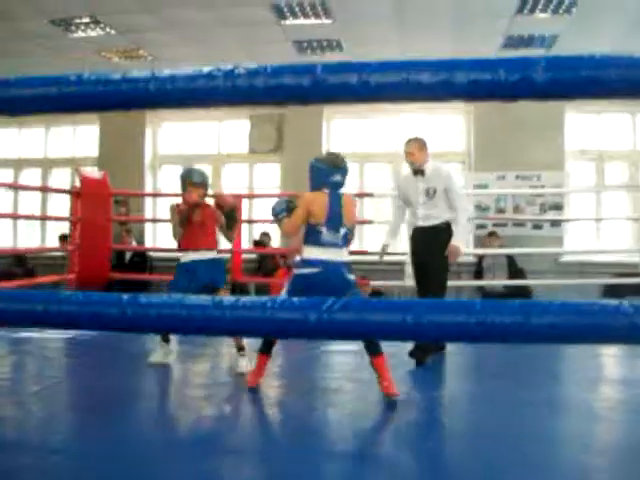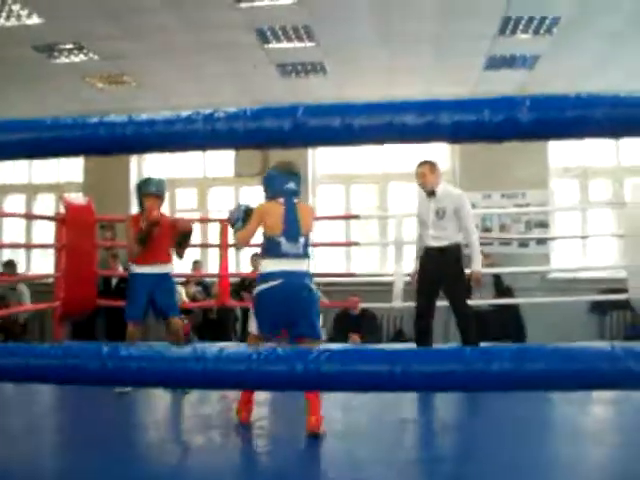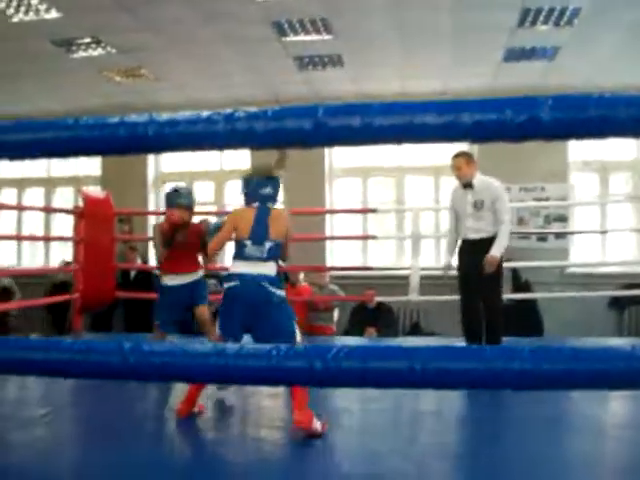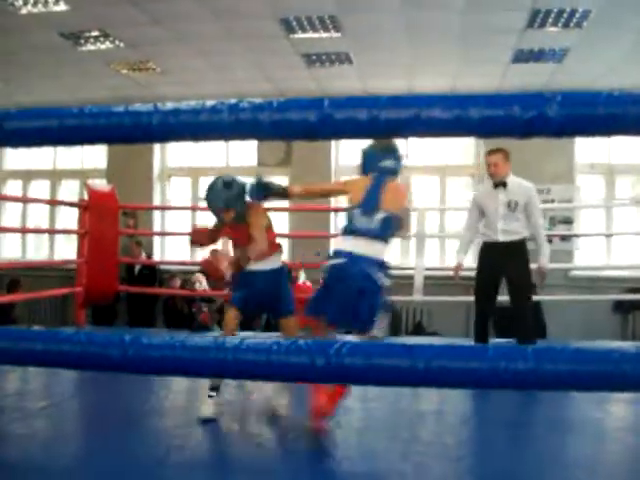
dt=0.5s
person 1, frame 1
left shoulder: (309, 198)
right shoulder: (351, 202)
left elbow: (290, 231)
left wrist: (282, 216)
left hip: (310, 271)
right hip: (340, 271)
left ankle: (256, 374)
right ankle: (386, 381)
person 1, frame 2
left shoulder: (264, 209)
right shoulder: (308, 211)
left elbow: (240, 241)
left wrist: (237, 223)
left hip: (271, 284)
right hip: (301, 284)
right knee: (309, 348)
left ankle: (244, 411)
right ankle: (313, 418)
person 1, frame 3
left shoulder: (238, 214)
right shoulder: (283, 218)
left elbow: (211, 250)
left wrist: (221, 232)
left hip: (237, 285)
right hip: (268, 287)
right ankle: (302, 416)
person 1, frame 4
left shoulder: (356, 184)
right shoulder: (400, 191)
left elbow: (309, 190)
left wrist: (273, 188)
left hip: (341, 263)
right hip: (371, 270)
left knee: (323, 332)
left ankle: (319, 396)
right ankle: (326, 403)
person 2, frame 1
left shoulder: (213, 210)
right shoulder: (177, 209)
left elbow: (229, 236)
right elbow: (178, 236)
left wrist: (230, 213)
right wrist: (186, 213)
left hip: (211, 263)
right hip: (188, 264)
left ankle: (241, 353)
right ankle: (165, 346)
person 2, frame 2
left shoulder: (170, 223)
right shoulder: (133, 221)
left elbow: (180, 253)
right elbow: (132, 254)
left wrist: (185, 236)
right wrist: (145, 230)
left hip: (163, 276)
right hip: (140, 277)
left knee: (176, 325)
right knee: (133, 327)
person 2, frame 3
left shoulder: (197, 229)
right shoulder: (160, 227)
right elbow: (161, 257)
left wrist: (205, 235)
right wrist: (170, 232)
left hip: (194, 281)
right hip: (170, 285)
left knee: (203, 316)
right knee: (160, 334)
person 2, frame 4
left shoulder: (255, 212)
right shoulder: (225, 217)
left elbow: (262, 246)
right elbow: (215, 233)
left wrist: (233, 262)
right wrist: (205, 235)
left hip: (273, 274)
right hip: (244, 274)
left knee: (289, 332)
right knee: (229, 327)
left ankle: (281, 387)
right ankle: (213, 394)
person 3, frame 1
left shoulder: (443, 174)
right shoulder: (404, 180)
left elbow: (460, 208)
right elbow: (399, 212)
left wrist: (457, 240)
right wrist: (388, 240)
left hip: (438, 234)
right hip: (419, 235)
left knee: (435, 290)
right knee: (425, 292)
left ankle: (425, 346)
right ankle: (434, 340)
person 3, frame 2
left shoulder: (456, 196)
right shoulder: (421, 200)
left elbow: (470, 231)
left wrist: (475, 265)
right wrist: (416, 264)
left hip: (449, 255)
right hip: (428, 257)
left knee: (459, 308)
right knee: (422, 310)
person 3, frame 3
left shoulder: (494, 187)
right shoulder: (456, 193)
left elbow: (505, 223)
left wrist: (496, 252)
right wrist: (448, 257)
left hip: (487, 247)
right hip: (467, 249)
left knee: (491, 301)
right knee: (468, 303)
left ankle: (493, 347)
right ankle: (474, 346)
person 3, frame 4
left shoulder: (526, 189)
right shoulder: (480, 194)
left elbow: (537, 224)
right elbow: (470, 227)
left wrist: (543, 258)
right wrist: (460, 257)
left hip: (516, 251)
right hip: (490, 251)
left knee: (522, 304)
right knee: (483, 303)
left ankle: (528, 347)
right ankle: (480, 346)
